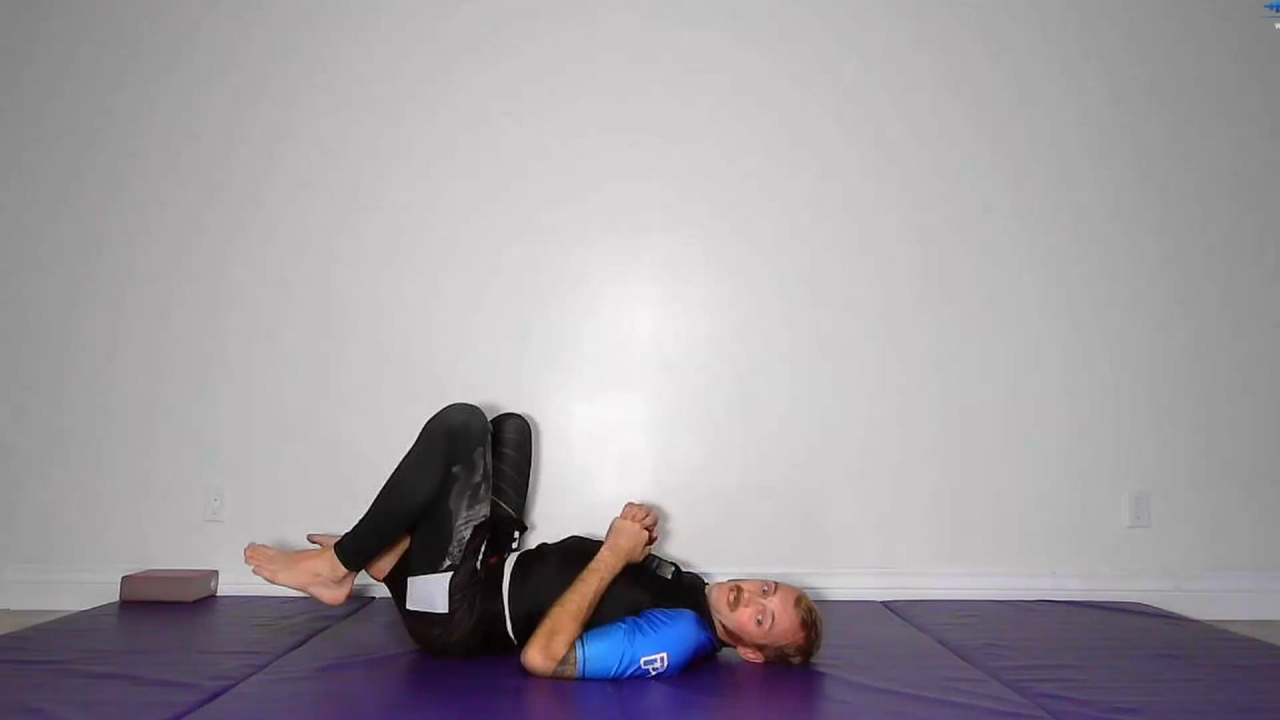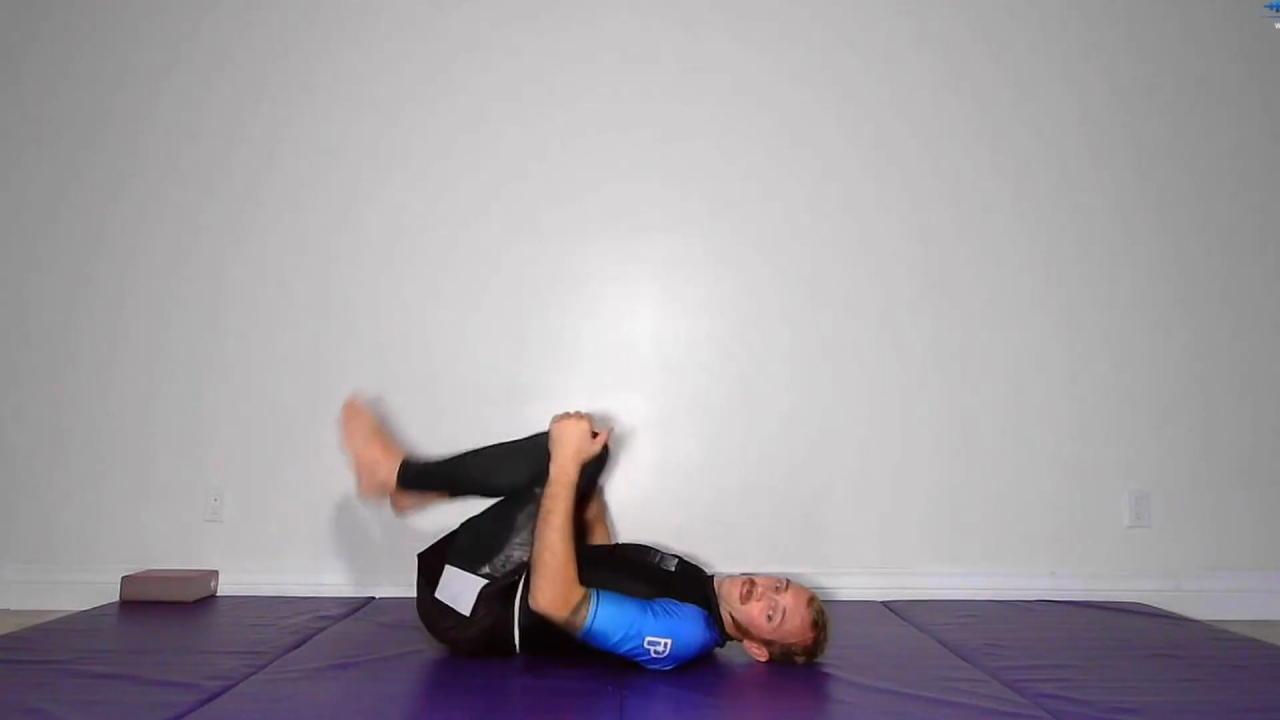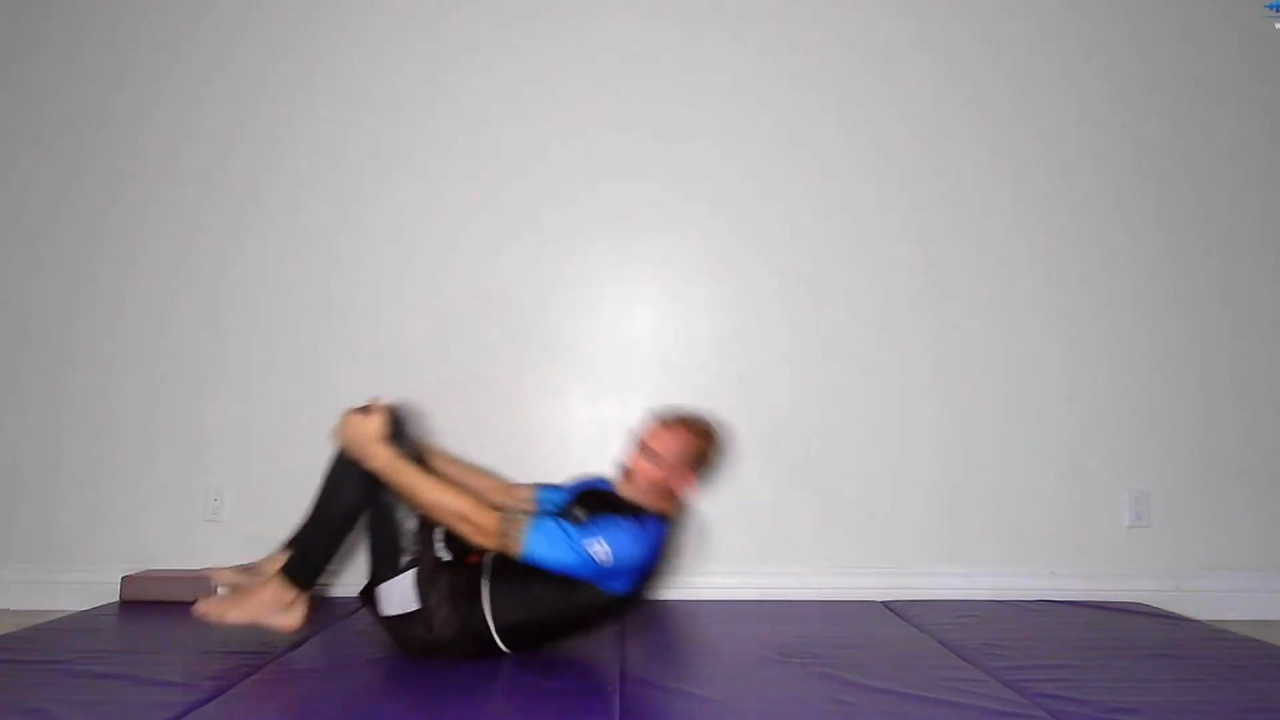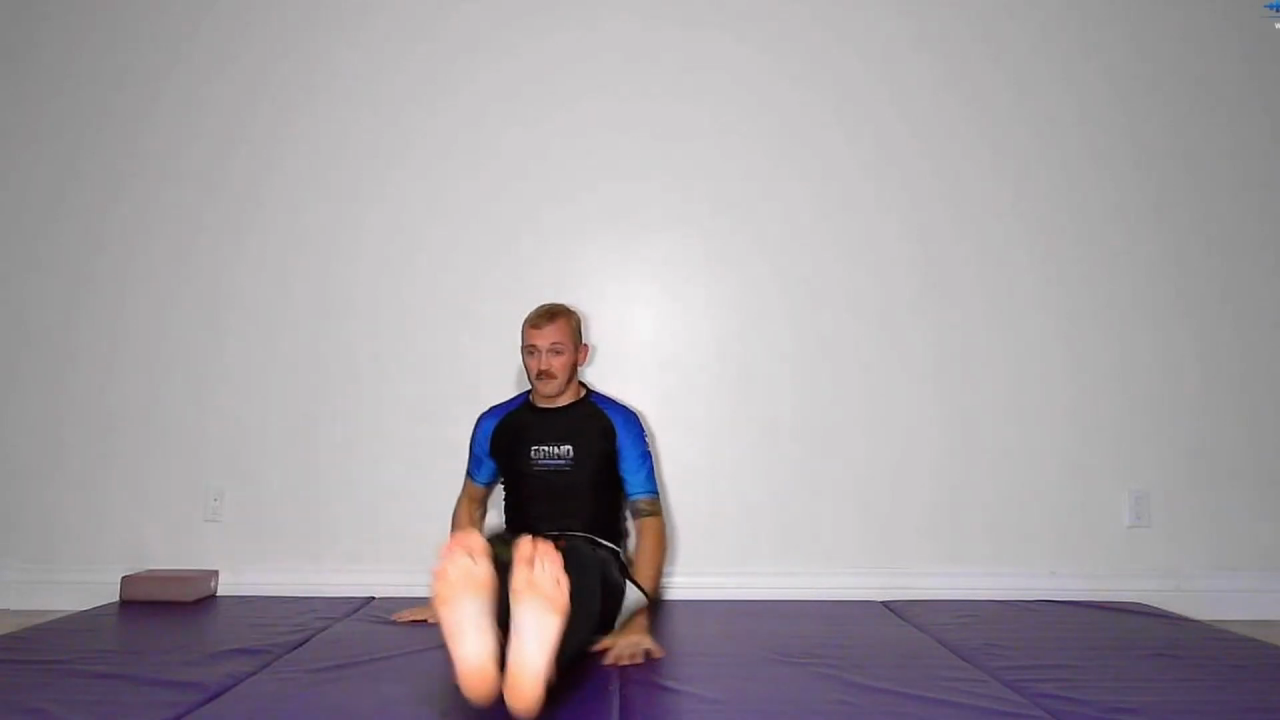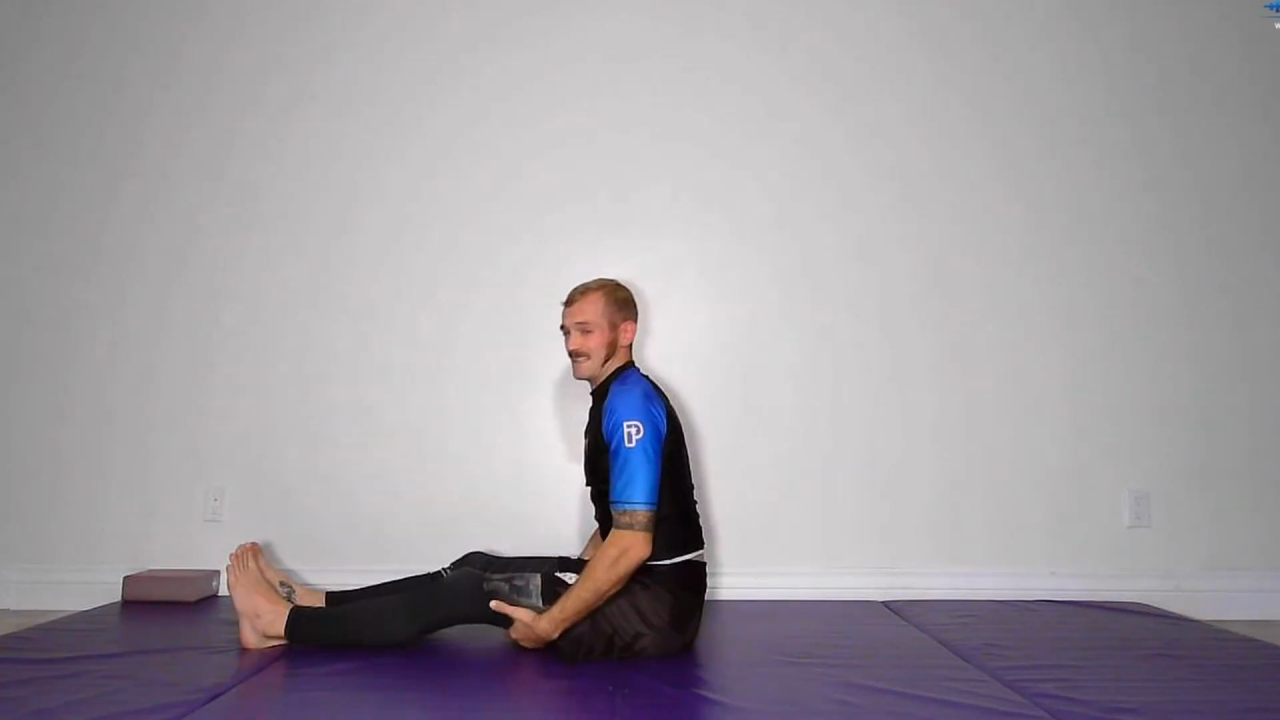
dt=1s
person 1, frame 1
left shoulder: (675, 643)
right shoulder: (693, 591)
left elbow: (541, 656)
left wrist: (614, 554)
right wrist: (632, 537)
left hip: (457, 611)
right hip: (496, 569)
left knee: (461, 426)
right knee: (509, 427)
left ankle: (337, 565)
right ankle: (394, 550)
person 1, frame 2
left shoulder: (682, 637)
right shoulder: (698, 584)
left elbow: (554, 601)
right elbow: (603, 554)
left wrist: (565, 467)
right wrist: (580, 465)
left hip: (472, 616)
right hip: (504, 583)
left knee: (564, 452)
left ankle: (399, 476)
right ankle: (422, 485)
person 1, frame 3
left shoulder: (628, 541)
right shoulder: (605, 495)
left elbow: (485, 529)
right elbow: (509, 495)
left wrist: (376, 454)
right wrist: (410, 451)
left hip: (449, 619)
right hip: (473, 585)
left knee: (368, 440)
right knee: (383, 435)
left ankle: (283, 588)
right ankle: (284, 570)
person 1, frame 4
left shoulder: (618, 423)
right shoulder: (496, 424)
left elbow: (649, 521)
right elbow: (471, 504)
left wrist: (638, 620)
right wrist: (452, 594)
left hip: (594, 565)
right hip: (523, 565)
left knee: (579, 565)
right knee: (496, 550)
left ankle: (533, 675)
person 1, frame 5
left shoulder: (630, 401)
right shoulder: (614, 399)
left elbow: (633, 543)
left wrist: (550, 623)
right wrist: (565, 582)
left hip: (655, 605)
right hip: (639, 590)
left knee: (467, 593)
right knee: (477, 568)
left ankle: (283, 622)
right ankle: (316, 603)
